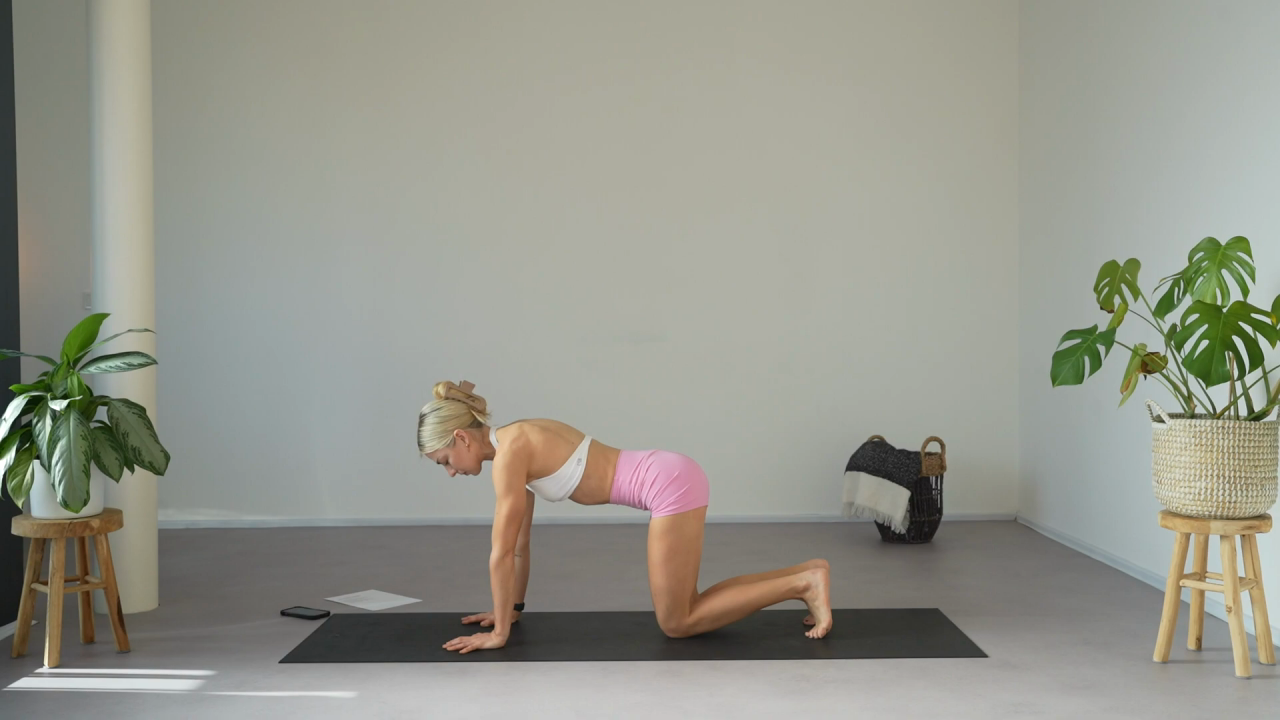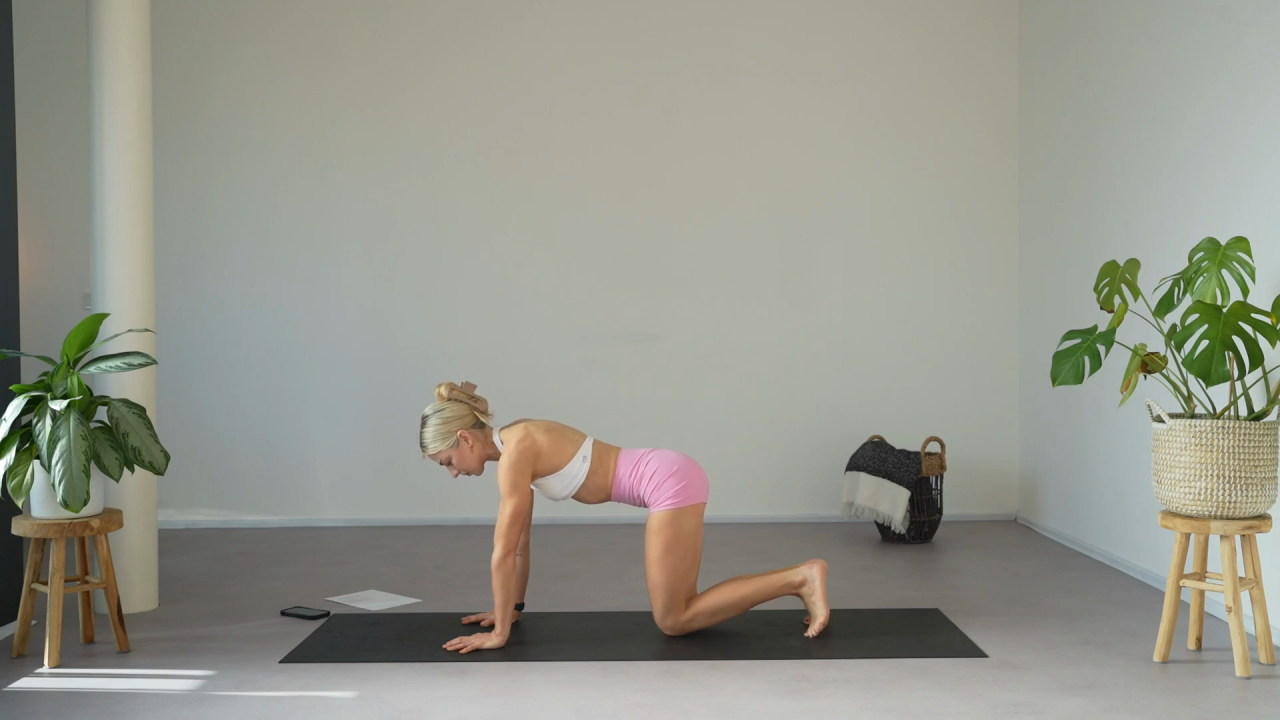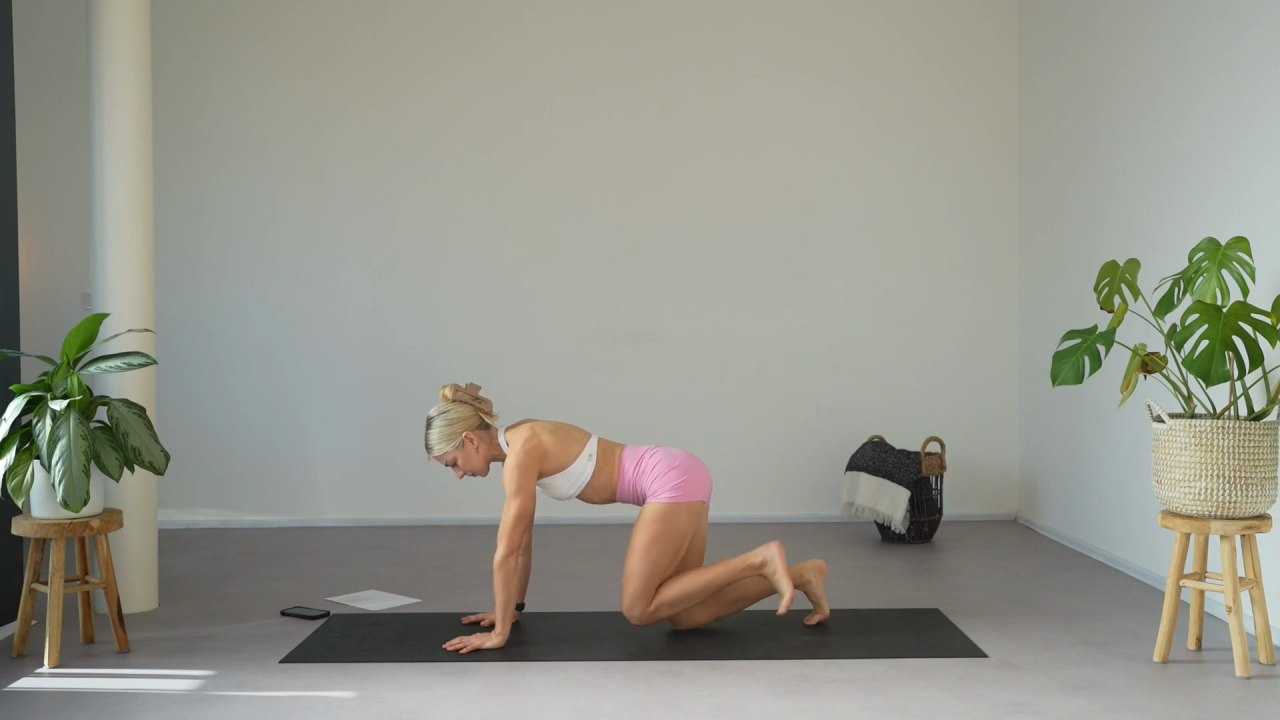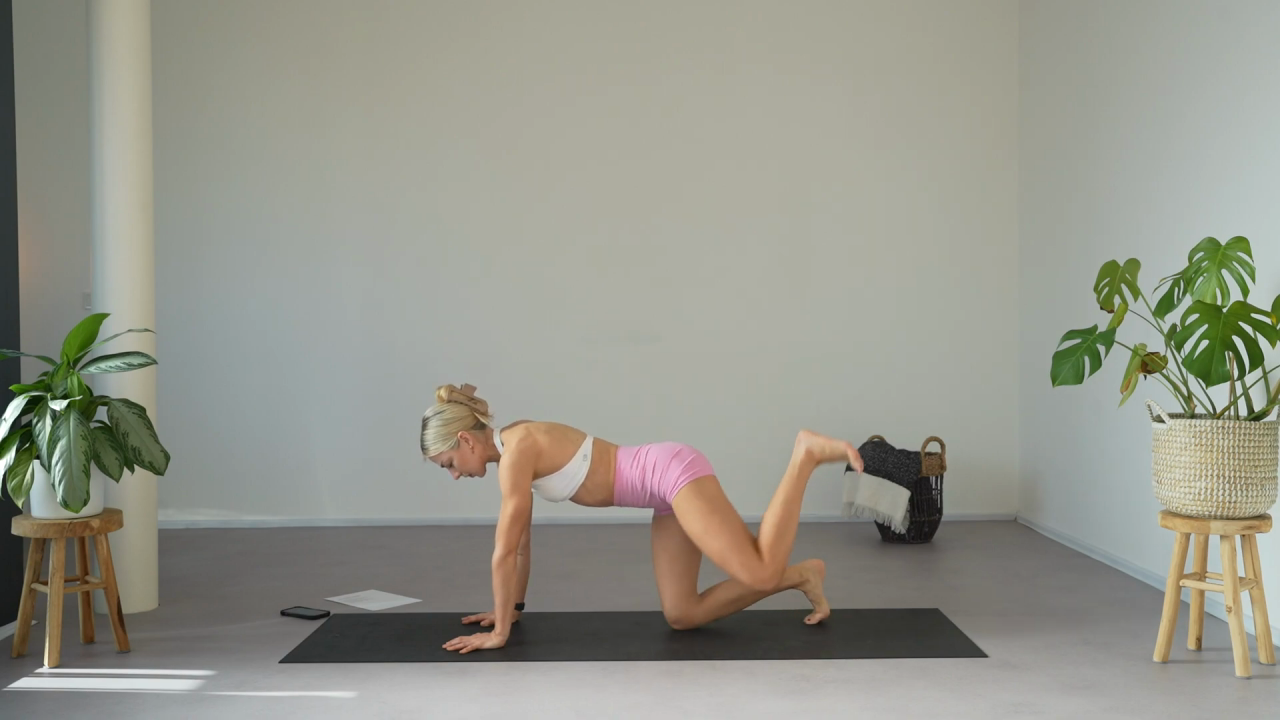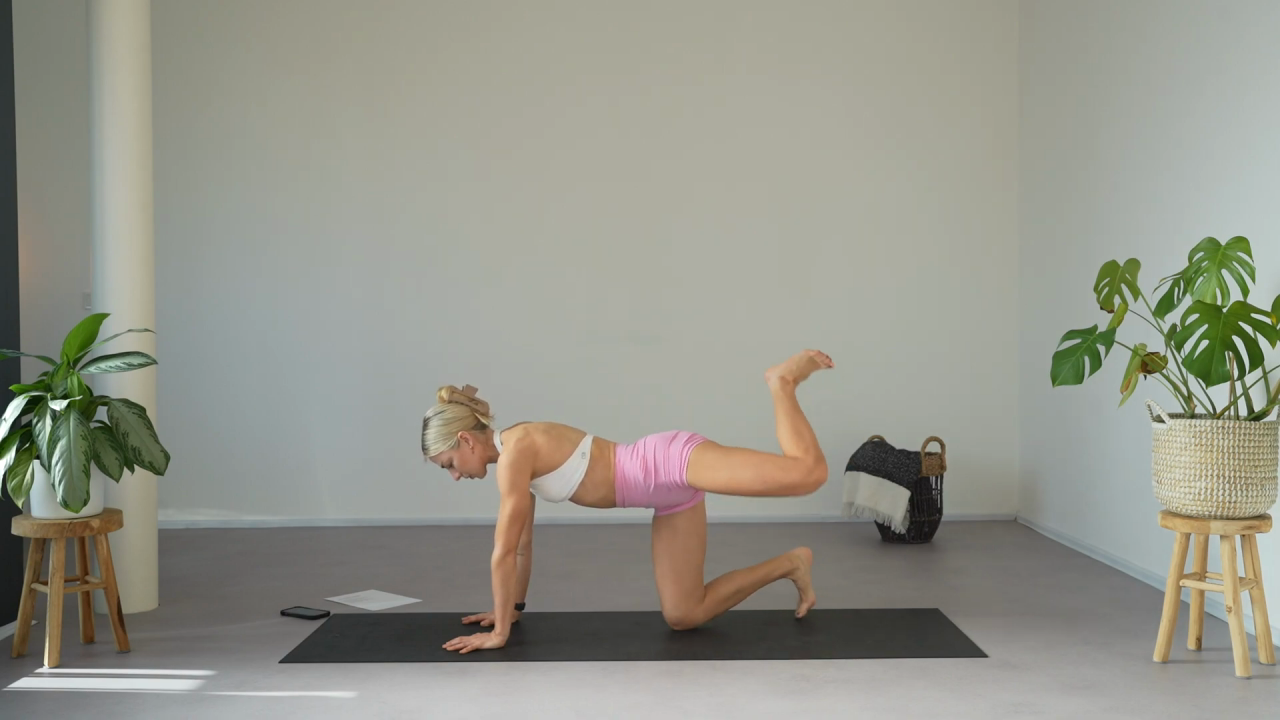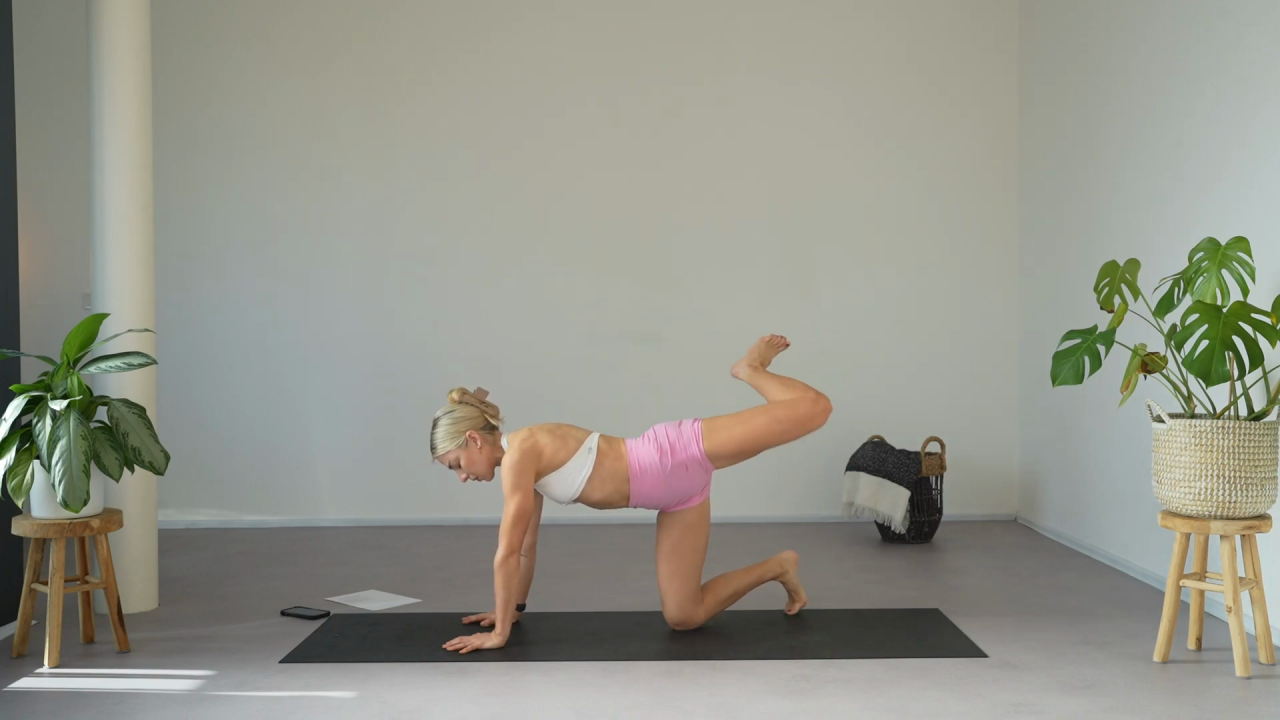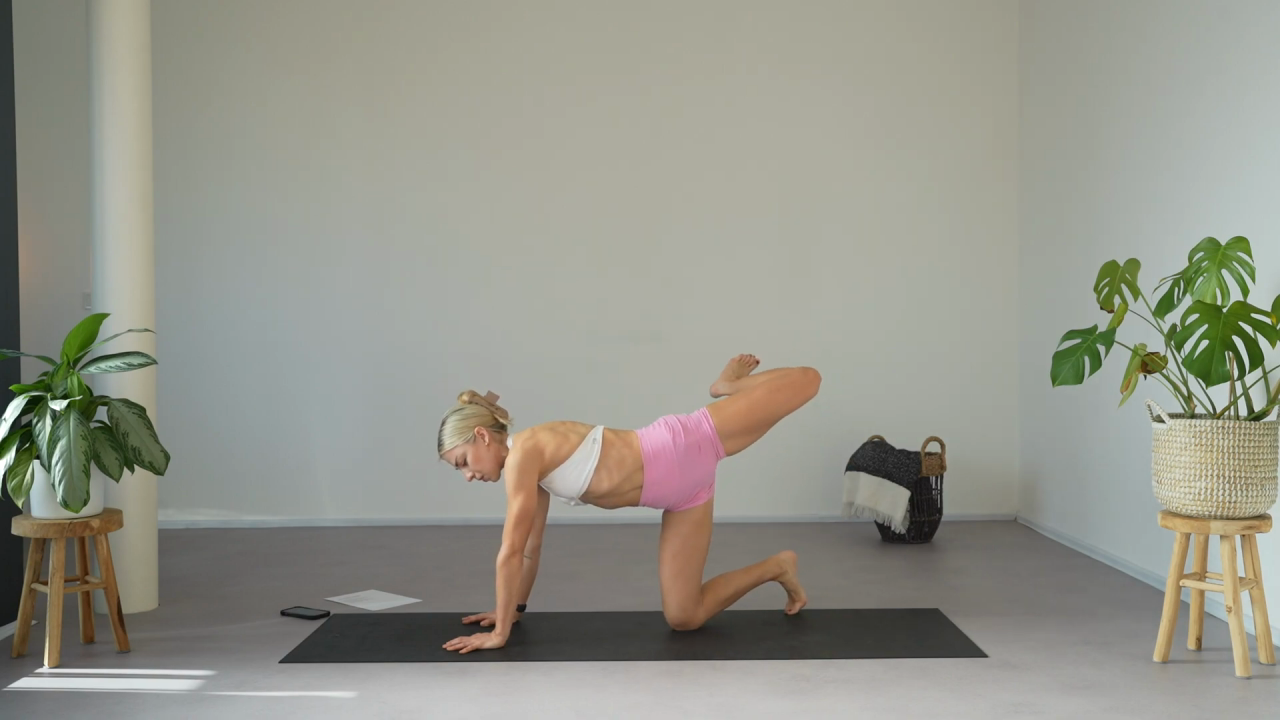
dt=0.5s
person 1, frame 1
left shoulder: (507, 453)
right shoulder: (519, 442)
left elbow: (502, 551)
right elbow: (520, 540)
left wrist: (499, 631)
right wrist: (512, 608)
left hip: (669, 485)
right hip: (672, 478)
left knee: (676, 624)
right knee: (679, 612)
left ankle: (803, 584)
right ankle: (802, 573)
person 1, frame 2
left shoulder: (514, 452)
right shoulder: (517, 443)
left elbow: (504, 550)
right elbow: (520, 541)
left wrist: (500, 632)
right wrist: (512, 608)
left hip: (669, 481)
right hip: (671, 479)
left knee: (672, 621)
right knee: (678, 613)
left ankle: (799, 579)
right ankle: (800, 574)
person 1, frame 3
left shoulder: (520, 452)
right shoulder: (519, 445)
left elbow: (507, 550)
right elbow: (522, 542)
left wrist: (500, 631)
right wrist: (511, 608)
left hip: (672, 478)
right hip: (675, 479)
left knee: (639, 611)
right knee: (682, 616)
left ankle: (759, 560)
right ankle: (797, 575)
person 1, frame 4
left shoulder: (515, 453)
right shoulder: (517, 448)
left elbow: (505, 551)
right elbow: (521, 543)
left wrist: (499, 631)
right wrist: (511, 608)
left hip: (673, 470)
right hip: (667, 483)
left knee: (757, 576)
right knee: (683, 616)
left ankle: (805, 453)
right ankle: (801, 574)
person 1, frame 5
left shoulder: (513, 453)
right shoulder: (518, 454)
left elbow: (504, 551)
right elbow: (522, 545)
left wrist: (500, 632)
right wrist: (512, 608)
left hip: (672, 461)
right hip: (668, 488)
left knee: (809, 472)
right knee: (683, 616)
left ankle: (780, 381)
right ankle: (788, 565)
person 1, frame 6
left shoulder: (518, 454)
right shoulder: (526, 464)
left elbow: (507, 552)
right elbow: (526, 546)
left wrist: (500, 632)
right wrist: (512, 609)
left hip: (680, 453)
right hip: (675, 491)
left knee: (814, 409)
right knee: (683, 617)
left ankle: (749, 370)
right ankle: (777, 568)
person 1, frame 7
left shoulder: (523, 452)
right shoulder: (534, 468)
left elbow: (511, 551)
right elbow: (530, 548)
left wrist: (499, 632)
right wrist: (513, 608)
left hip: (685, 449)
right hip: (681, 487)
right knee: (683, 617)
right ankle: (777, 567)
